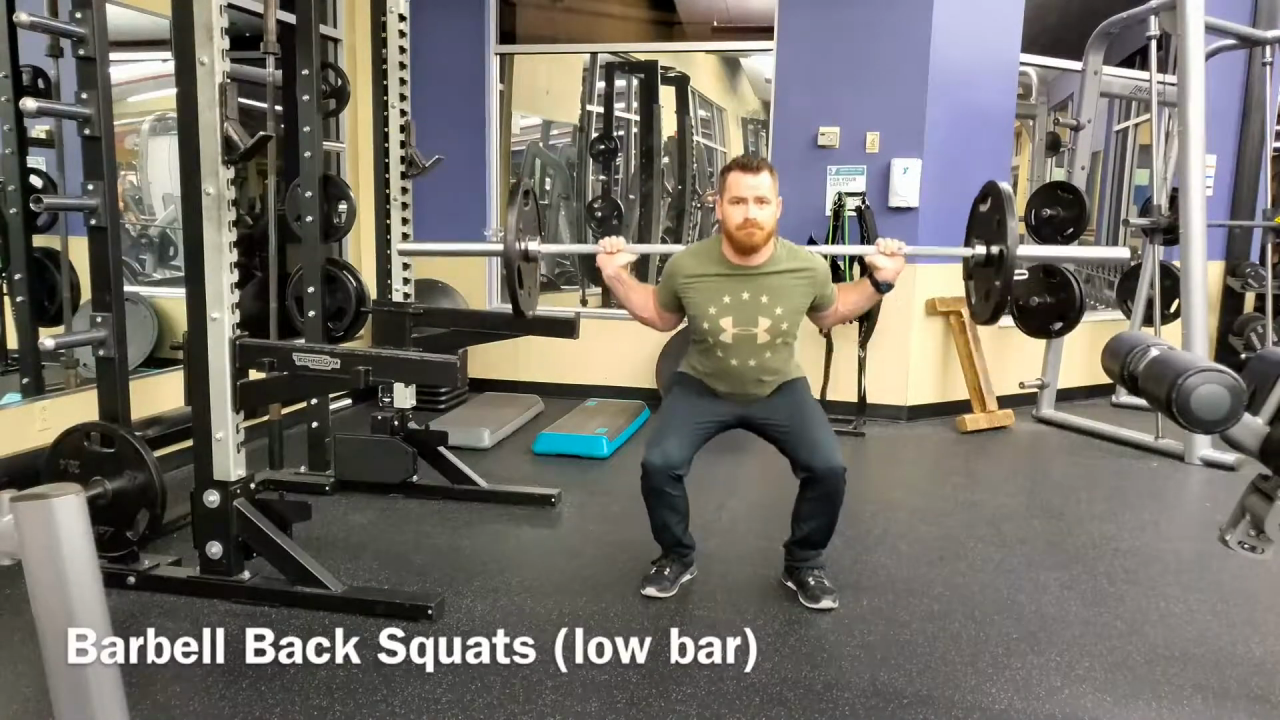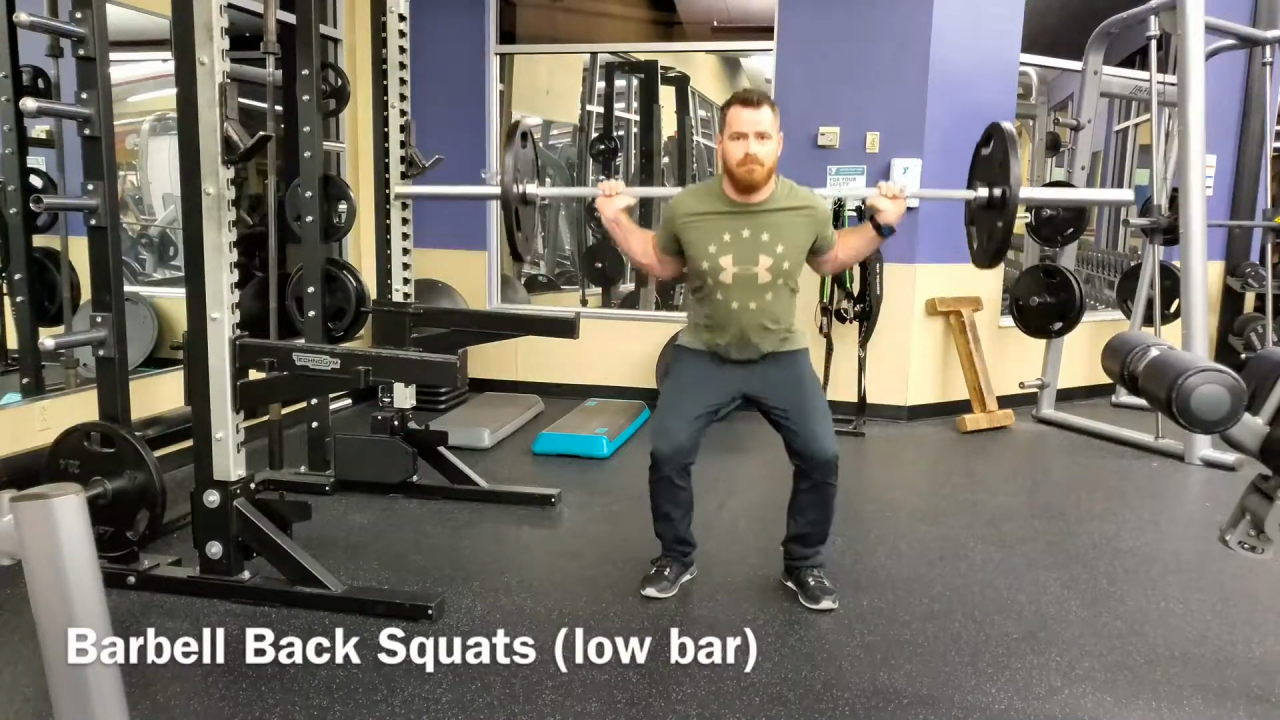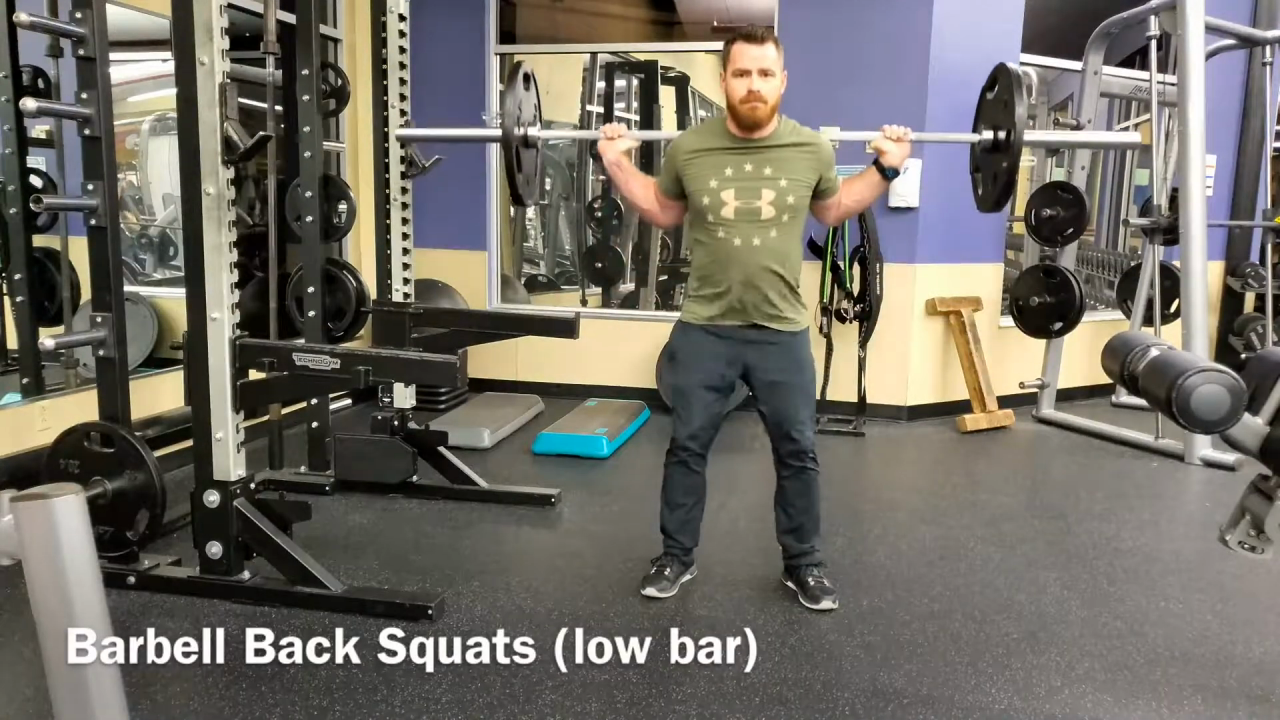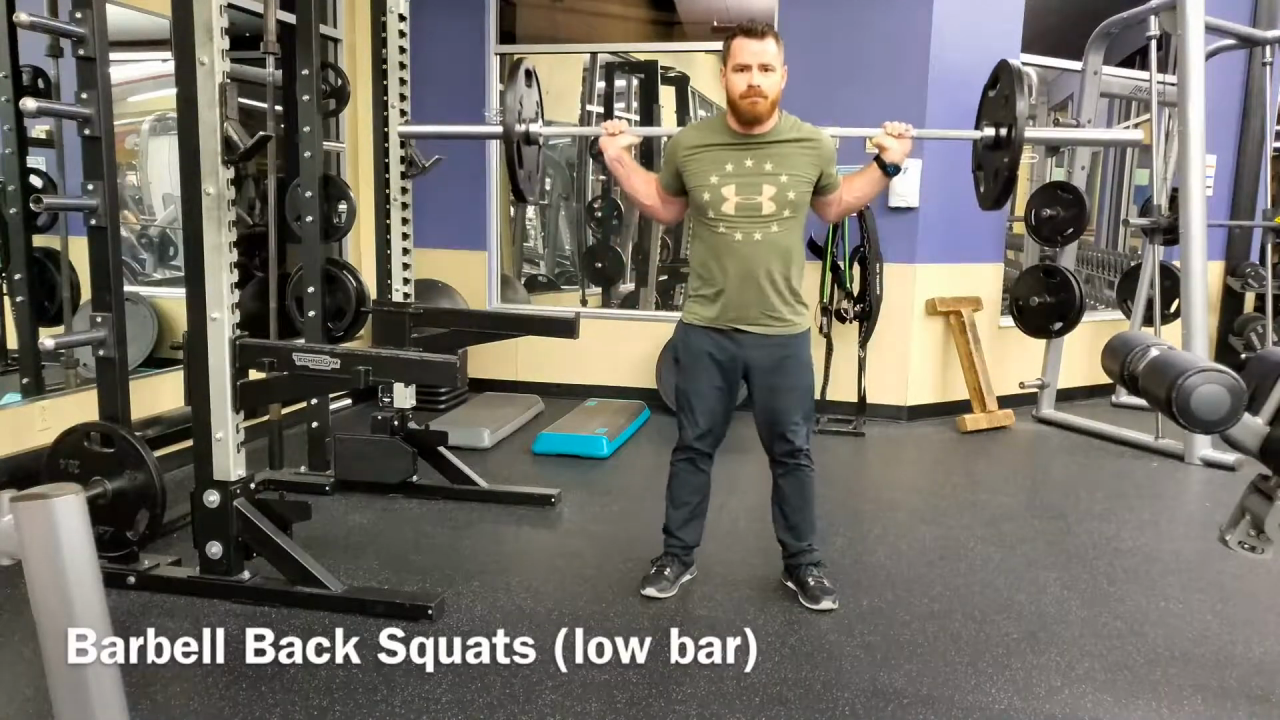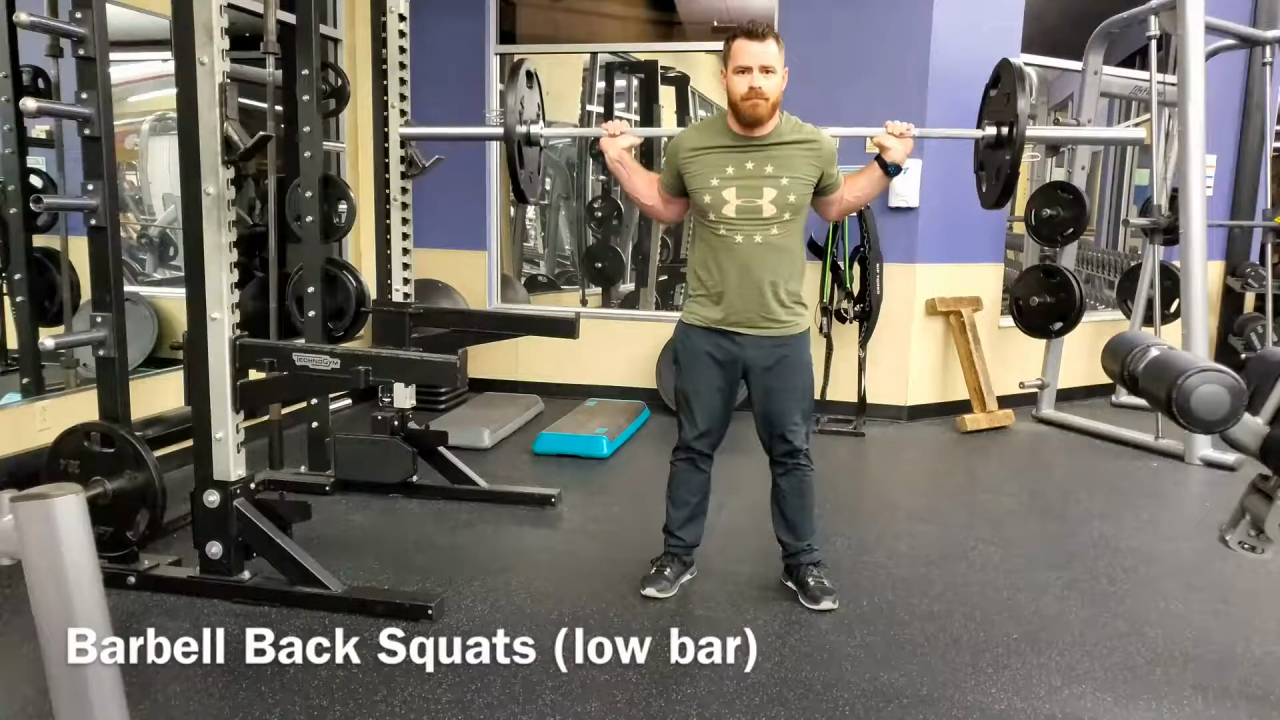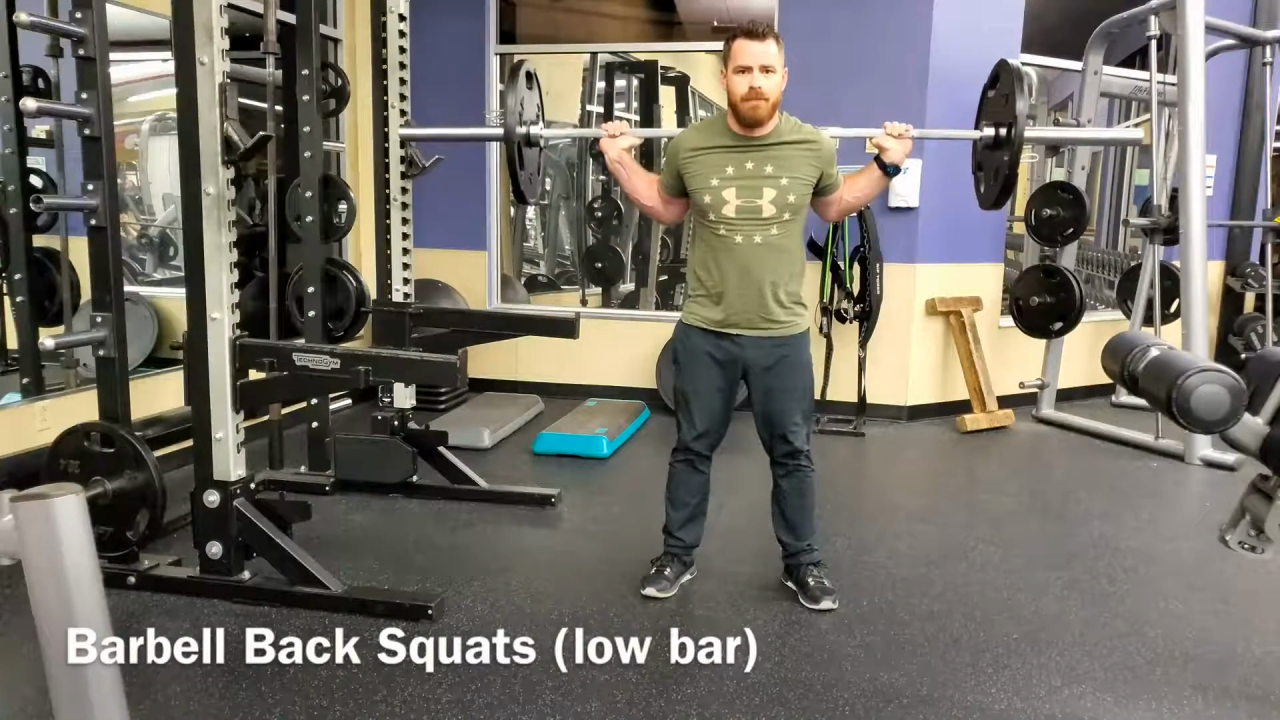
dt=0.3s
person 1, frame 1
left shoulder: (808, 268)
right shoulder: (686, 267)
left elbow: (829, 313)
right elbow: (662, 317)
left wrist: (879, 282)
right wrist: (616, 277)
left hip: (779, 388)
right hip: (701, 387)
left knee: (828, 468)
right knee: (660, 464)
left ankle: (803, 566)
right ankle: (676, 559)
person 1, frame 2
left shoulder: (809, 209)
right shoulder: (685, 208)
left elbow: (830, 261)
right elbow: (661, 265)
left wrist: (880, 225)
right wrist: (616, 221)
left hip: (780, 355)
right hip: (703, 353)
left knee: (821, 456)
right knee: (668, 452)
left ankle: (803, 563)
right ankle: (675, 558)
person 1, frame 3
left shoulder: (812, 149)
right shoulder: (687, 148)
left elbow: (832, 210)
right elbow: (663, 212)
left wrist: (885, 169)
right wrist: (617, 165)
left hip: (782, 331)
right hip: (703, 329)
left knee: (797, 451)
right knee: (687, 446)
left ankle: (802, 565)
right ankle: (677, 557)
person 1, frame 4
left shoulder: (813, 145)
right shoulder: (687, 144)
left elbow: (833, 206)
right elbow: (666, 208)
left wrist: (886, 165)
right wrist: (619, 162)
left hip: (782, 332)
right hip: (705, 329)
left knee: (792, 452)
right knee: (693, 447)
left ankle: (802, 563)
right ankle: (677, 556)
person 1, frame 5
left shoulder: (814, 147)
right shoulder: (688, 146)
left elbow: (834, 206)
right elbow: (666, 208)
left wrist: (887, 166)
right wrist: (620, 164)
left hip: (782, 331)
right hip: (705, 330)
left knee: (790, 452)
right knee: (693, 446)
left ankle: (802, 563)
right ankle: (677, 555)
person 1, frame 6
left shoulder: (814, 146)
right shoulder: (688, 146)
left elbow: (834, 205)
right elbow: (666, 209)
left wrist: (886, 166)
right wrist: (619, 163)
left hip: (782, 332)
right hip: (705, 330)
left knee: (792, 453)
right knee: (692, 448)
left ankle: (802, 563)
right ankle: (677, 556)
